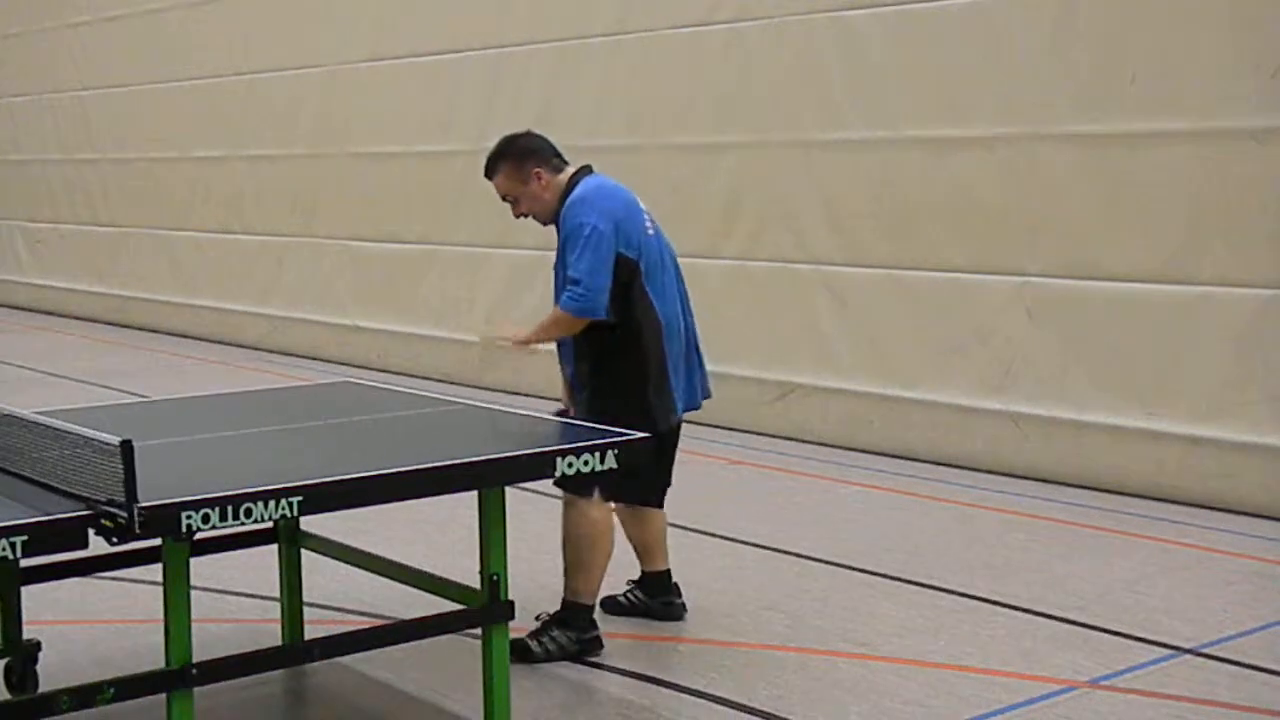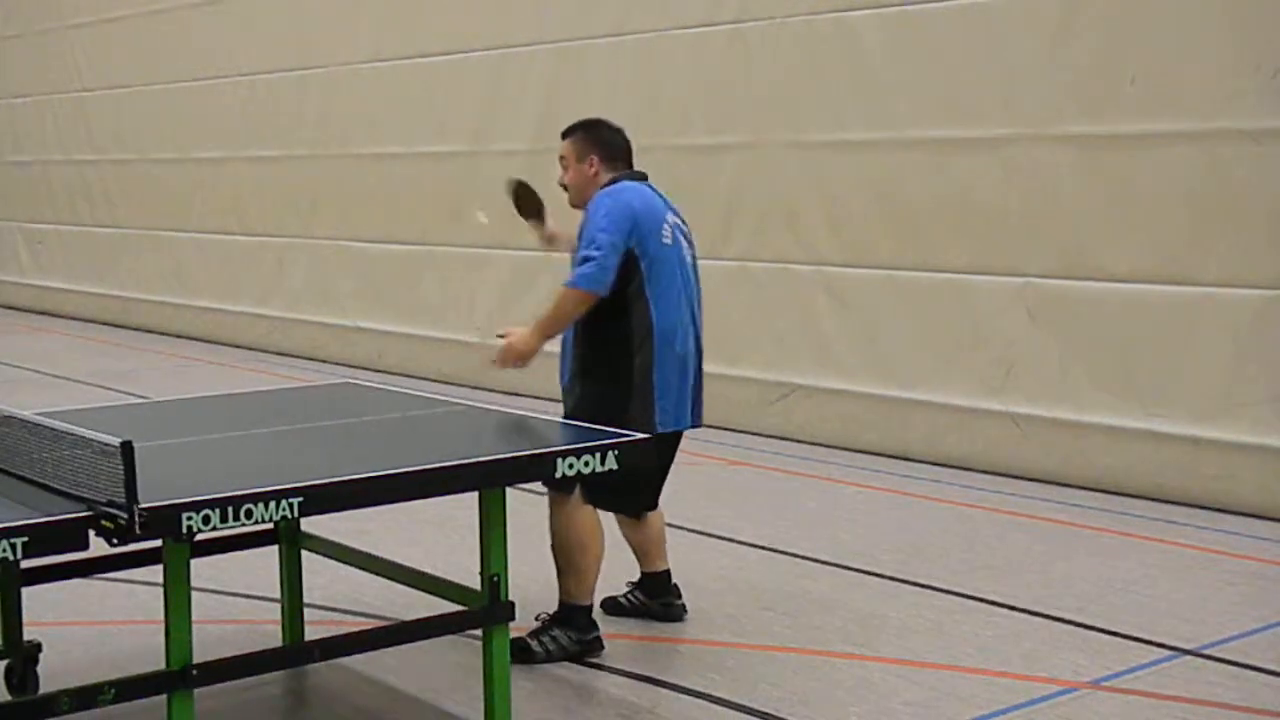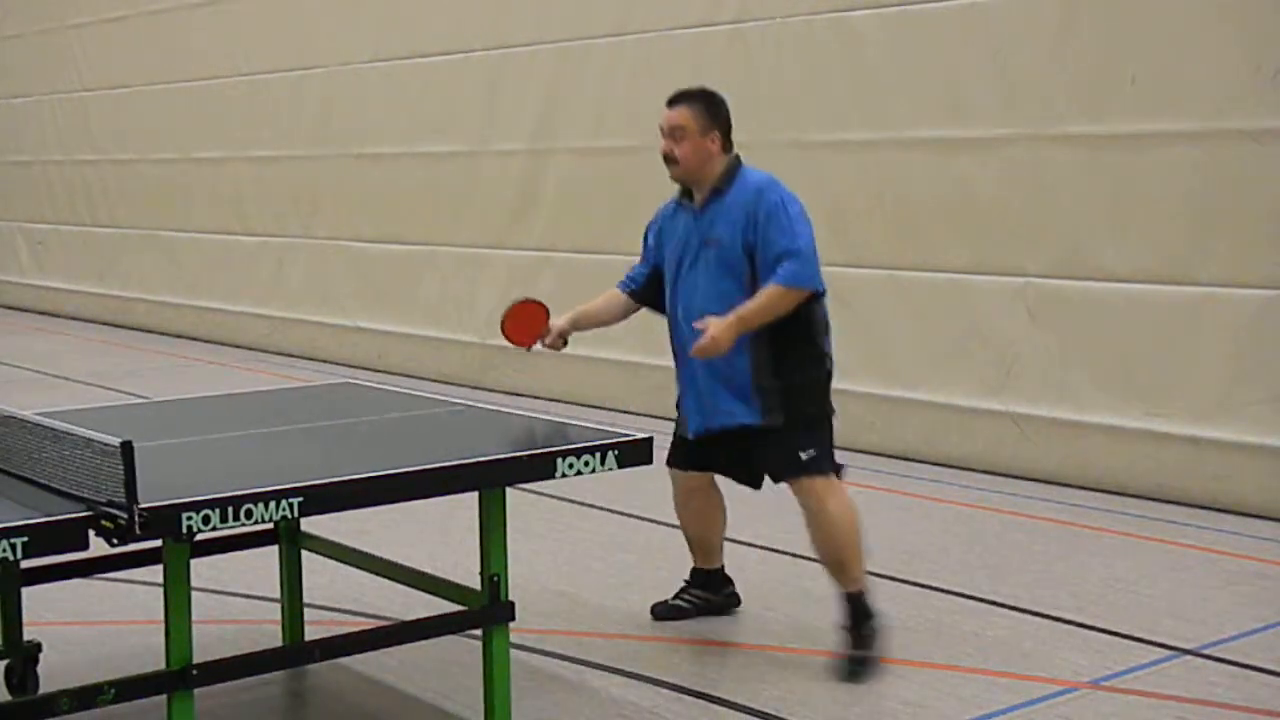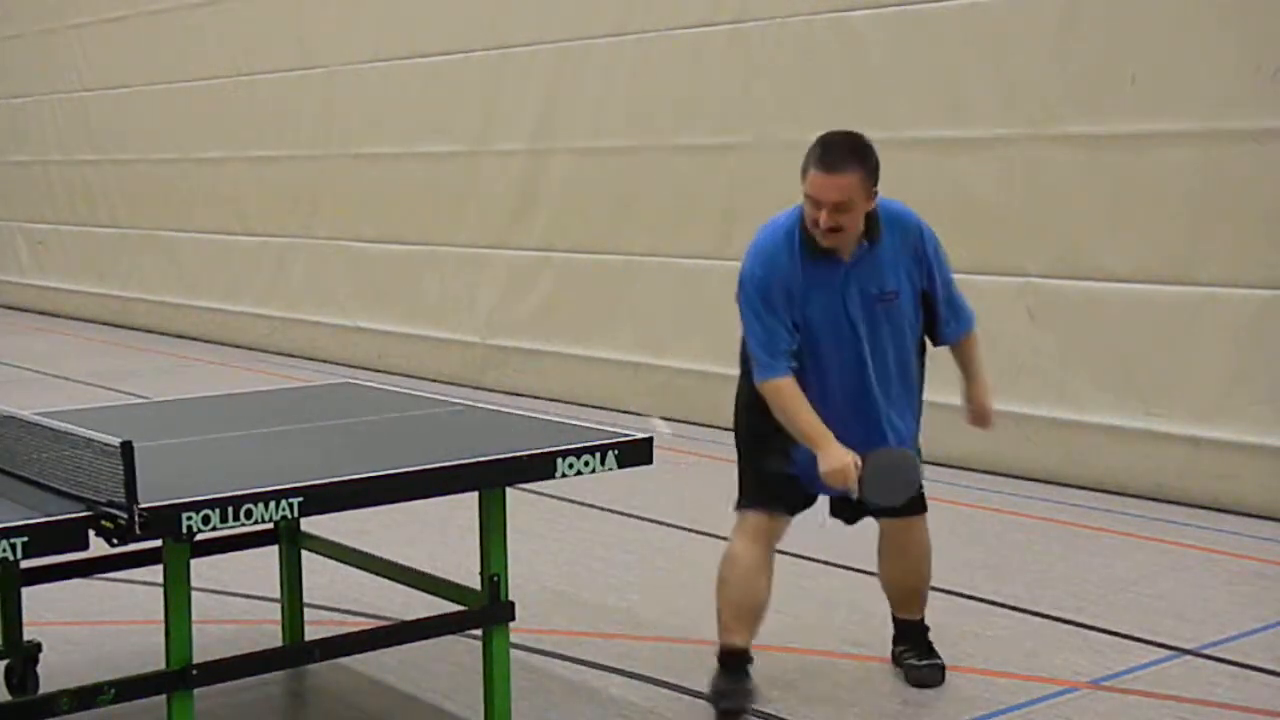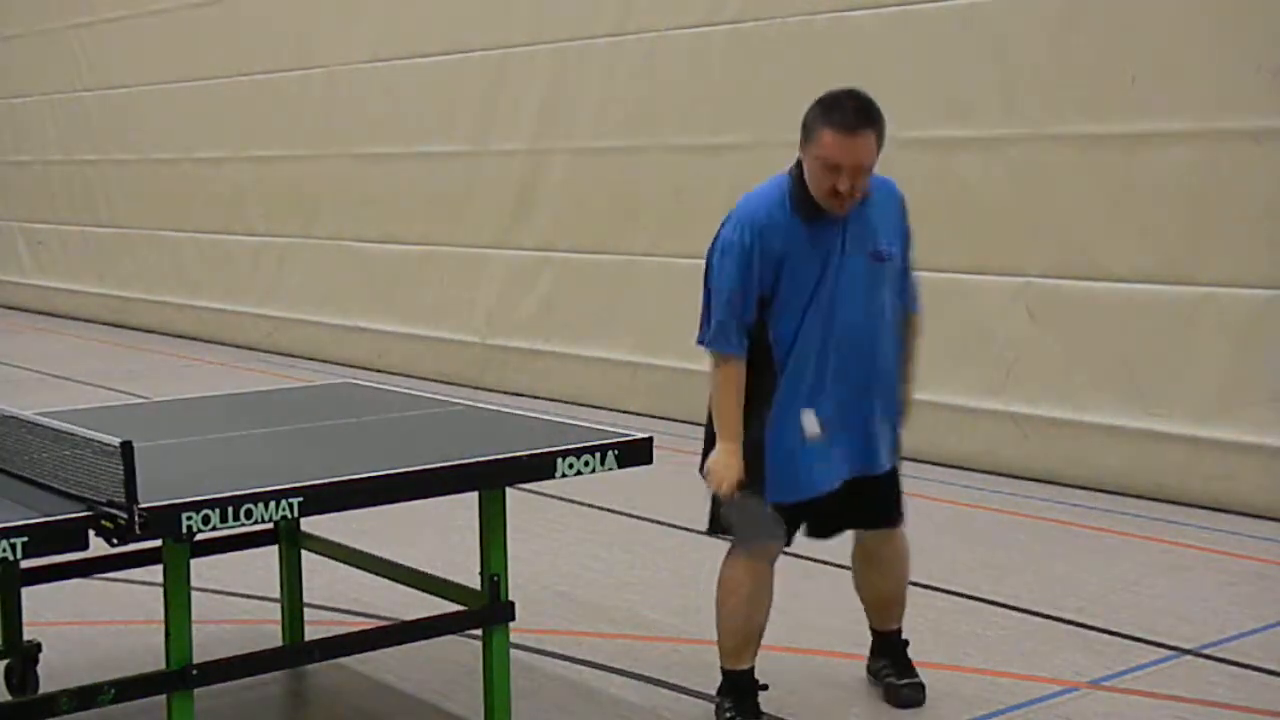
dt=1s
person 1, frame 1
left shoulder: (586, 207)
right shoulder: (598, 197)
left elbow: (583, 306)
left wrist: (528, 336)
right wrist: (574, 379)
left hip: (629, 378)
right hip: (649, 372)
left knee: (586, 490)
right knee: (632, 483)
left ankle: (576, 622)
right ankle: (658, 587)
person 1, frame 2
left shoulder: (615, 201)
right shoulder: (651, 205)
left elbow: (591, 281)
left wrist: (534, 336)
right wrist: (565, 242)
left hip: (625, 384)
right hip: (661, 383)
left knee: (572, 489)
right knee: (628, 490)
left ankle: (575, 623)
right ankle: (659, 590)
person 1, frame 3
left shoulder: (763, 196)
right shoulder: (670, 218)
left elbow: (798, 275)
right elbow: (635, 290)
left wrist: (734, 324)
right wrist: (572, 321)
left hip: (780, 375)
right hip: (709, 381)
left knee: (815, 482)
right knee: (688, 472)
left ankle: (860, 616)
right ankle: (711, 583)
person 1, frame 4
left shoulder: (908, 234)
right shoulder: (769, 254)
left elbow: (952, 318)
right elbow: (771, 370)
left wrist: (974, 386)
right wrist: (825, 447)
left hip: (882, 416)
right hip: (788, 415)
left knee: (906, 518)
right knee: (758, 523)
left ankle: (910, 635)
right ankle: (732, 666)
person 1, frame 5
left shoulder: (889, 204)
right shoulder: (753, 224)
left elbow: (903, 306)
right elbow: (727, 346)
left wrist: (902, 384)
right wrist: (727, 443)
left hip: (866, 415)
right hip: (775, 421)
left knee: (883, 533)
right knee: (756, 544)
left ankle: (889, 652)
